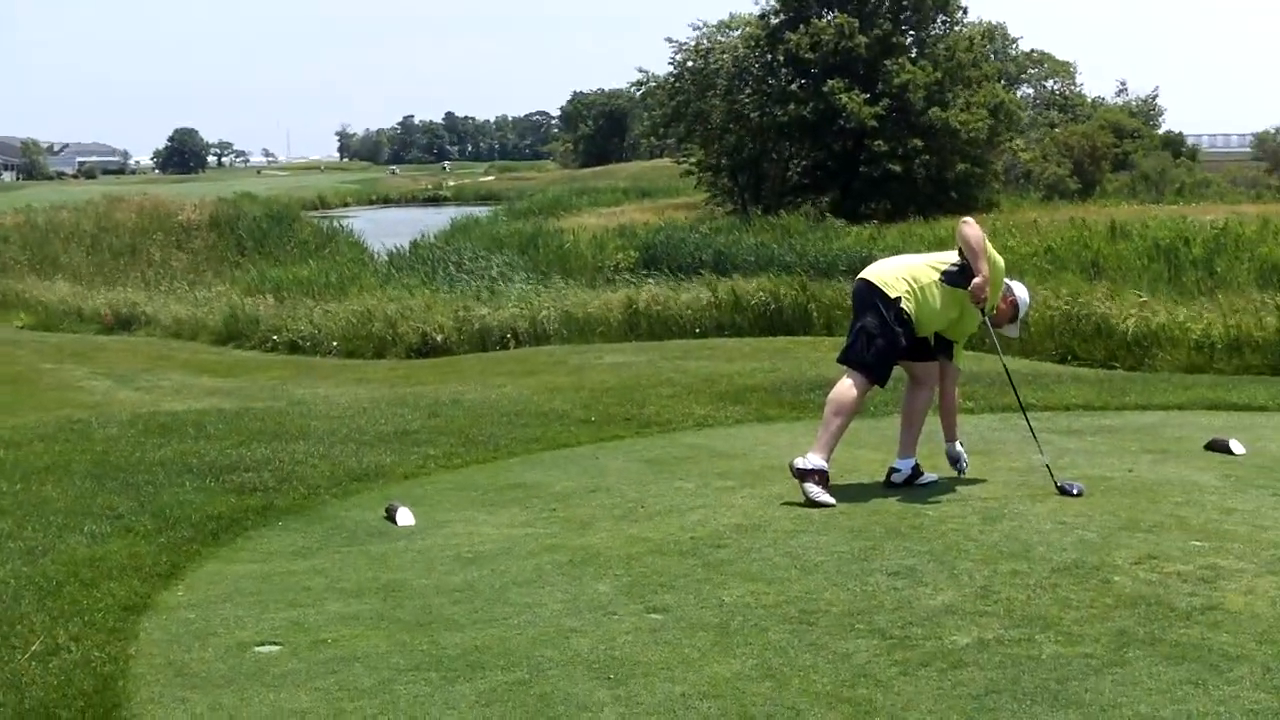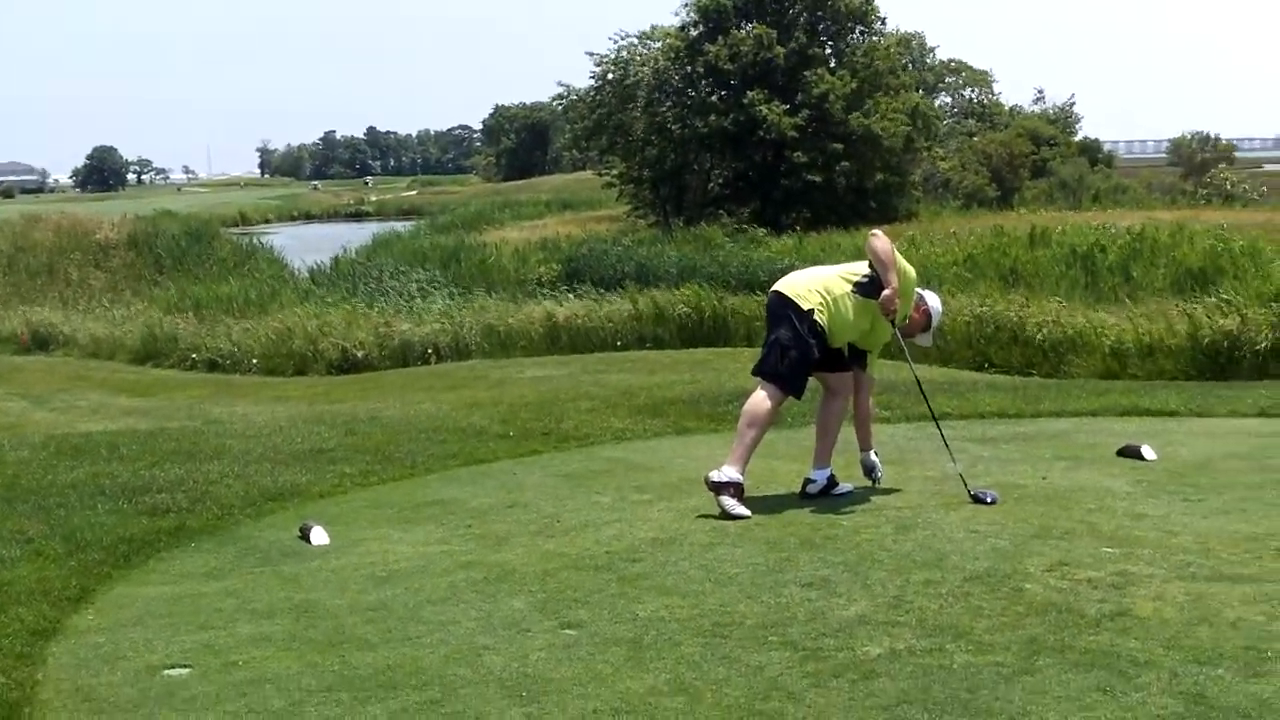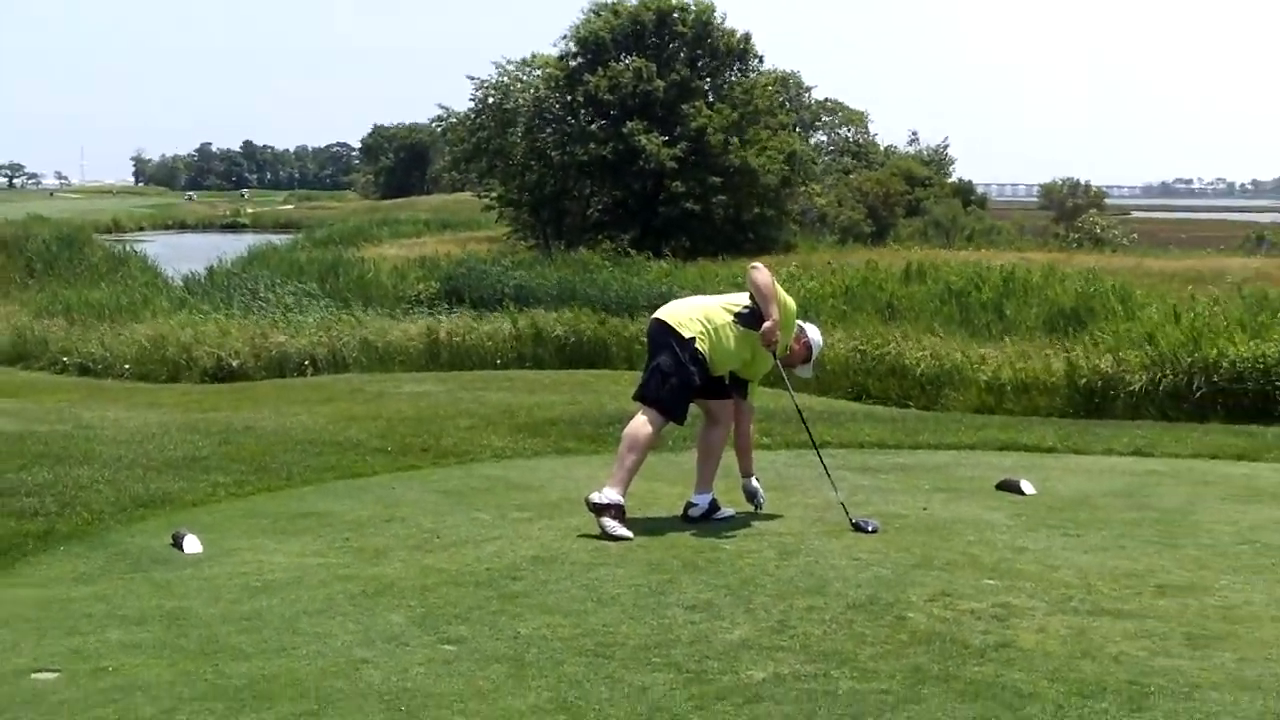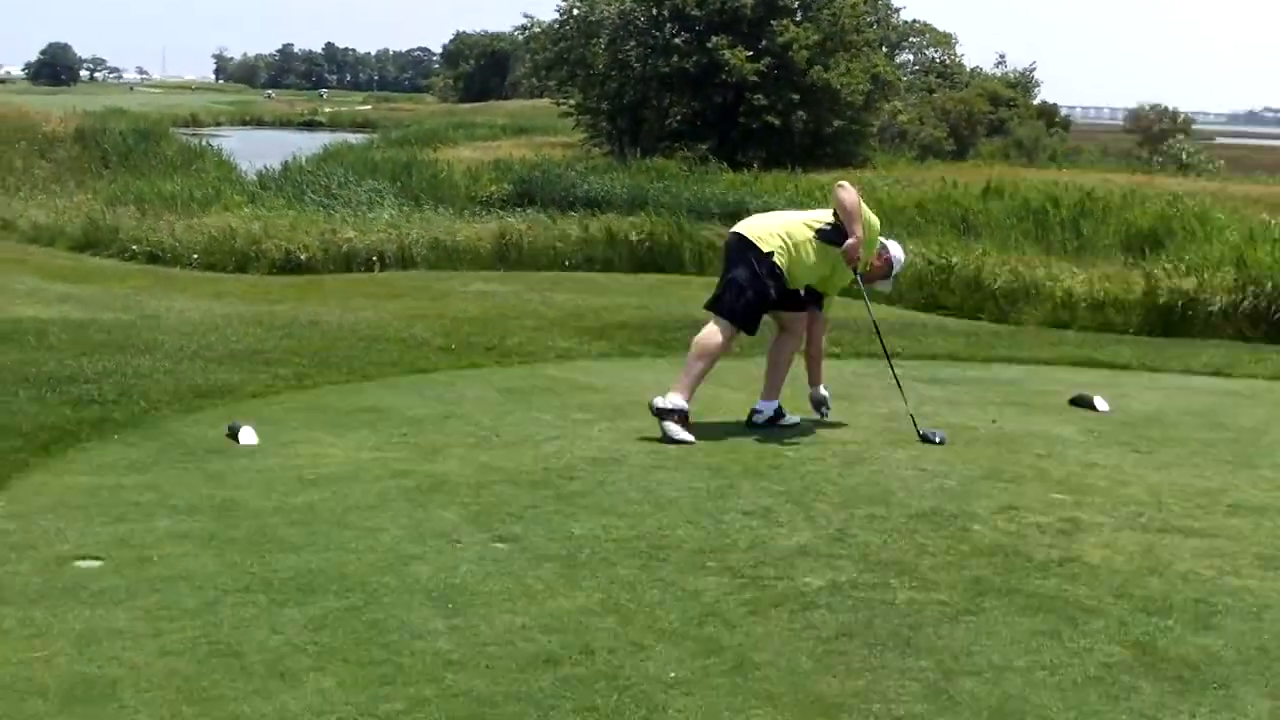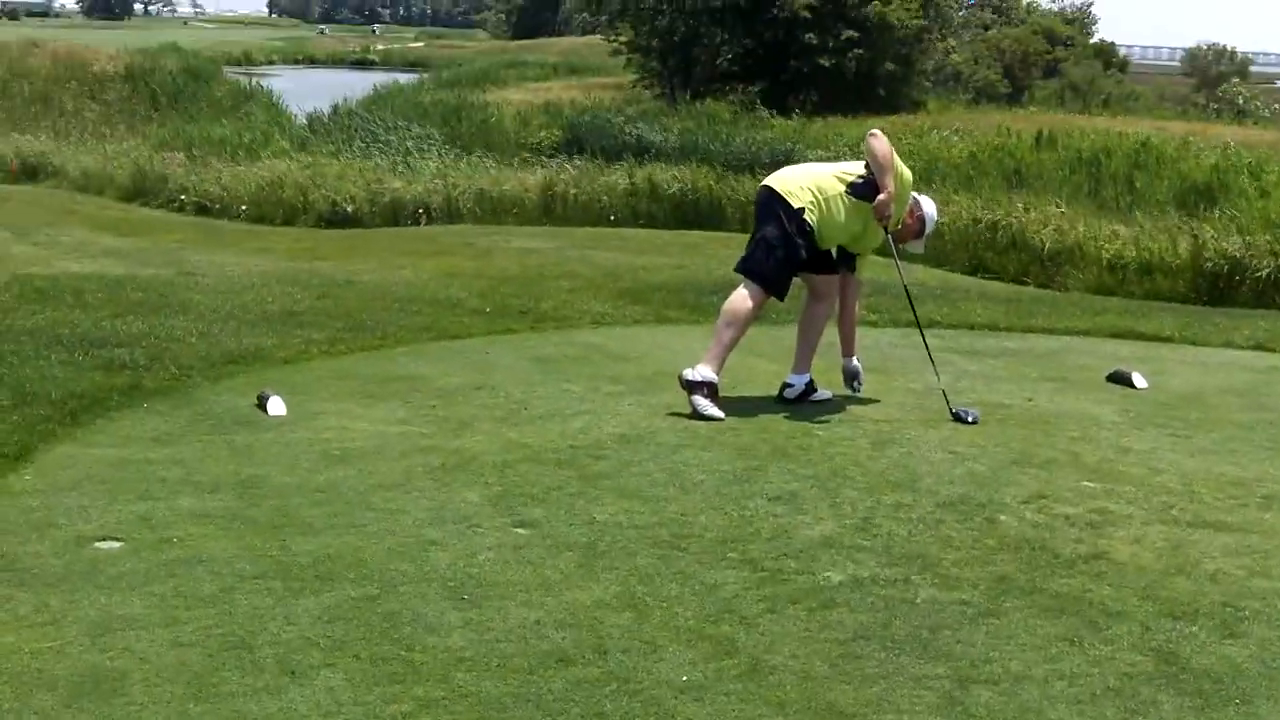
dt=0.5s
person 1, frame 1
left shoulder: (964, 321)
right shoulder: (995, 270)
left elbow: (947, 384)
right elbow: (966, 224)
left wrist: (952, 443)
right wrist: (981, 276)
right hip: (887, 289)
left knee: (926, 375)
right knee: (861, 378)
left ankle: (904, 467)
right ankle: (813, 464)
person 1, frame 2
left shoulder: (877, 331)
right shoulder: (906, 279)
left elbow: (861, 394)
right elbow: (876, 237)
left wrist: (867, 452)
right wrist: (890, 287)
right hip: (800, 301)
left knee: (841, 386)
right knee: (774, 390)
left ankle: (819, 477)
right ankle: (728, 477)
person 1, frame 3
left shoulder: (758, 361)
right shoulder: (787, 311)
left elbow: (742, 424)
right elbow: (756, 269)
left wrist: (748, 478)
right wrist: (772, 320)
right hip: (682, 329)
left knee: (723, 413)
right knee: (656, 415)
left ankle: (701, 502)
right ankle: (609, 500)
person 1, frame 4
left shoulder: (833, 276)
right shoulder: (870, 229)
left elbow: (814, 336)
right elbow: (842, 188)
left wrist: (816, 388)
right wrist: (856, 236)
right hip: (760, 243)
left knee: (796, 324)
right knee: (727, 325)
left ankle: (767, 410)
right ankle: (674, 405)
person 1, frame 5
left shoulder: (867, 235)
right shoulder: (903, 183)
left elbow: (847, 301)
right elbow: (875, 137)
left wrist: (849, 359)
right wrist: (887, 192)
right hip: (791, 198)
left knee: (826, 290)
right knee: (757, 289)
left ankle: (798, 383)
right ankle: (703, 377)
